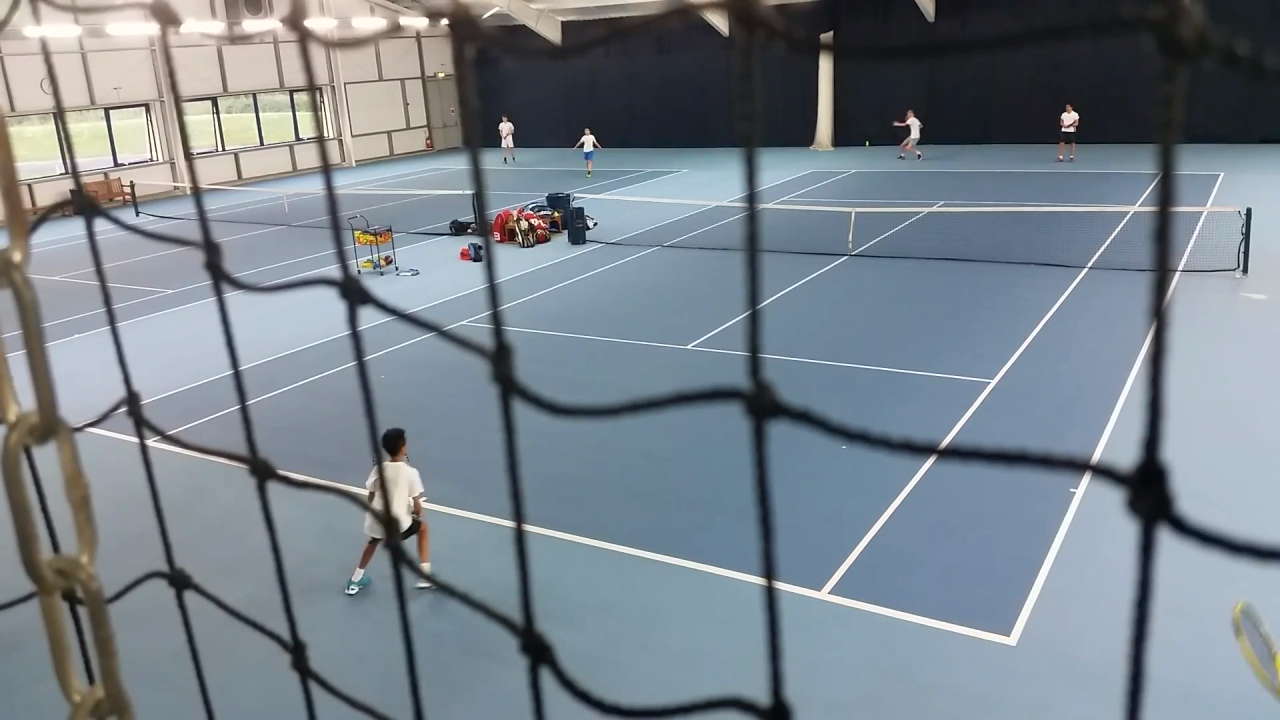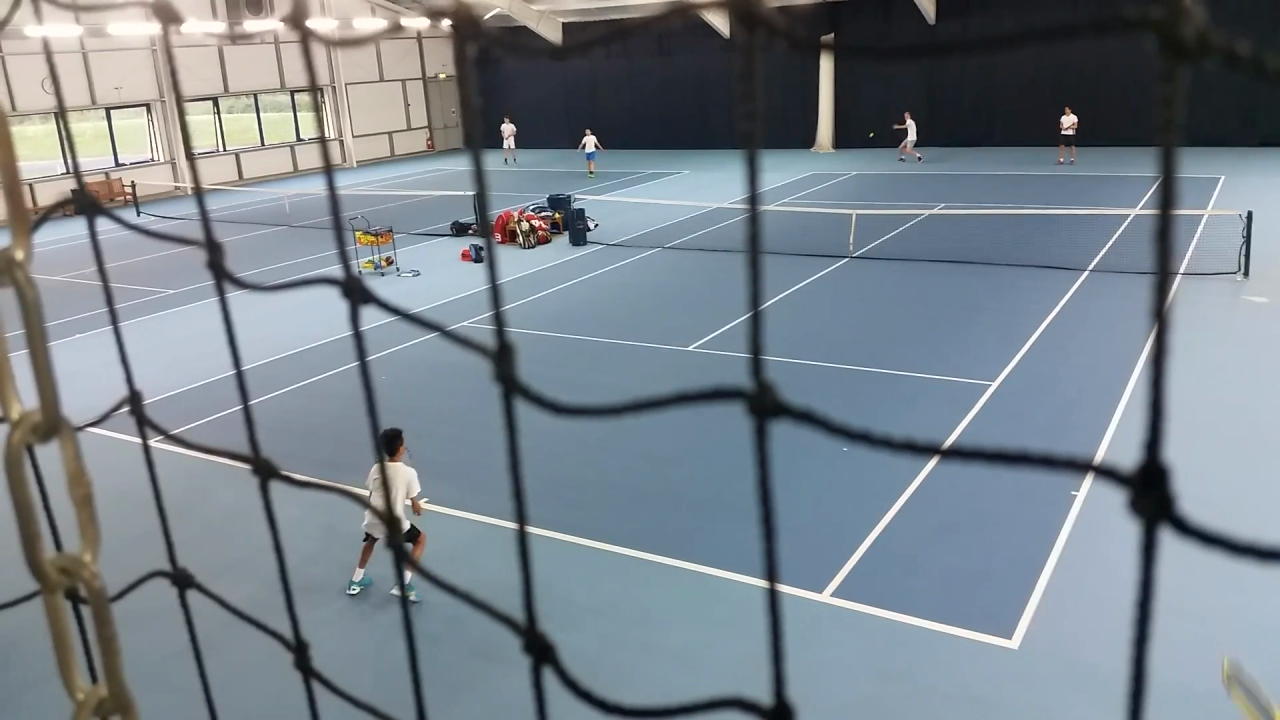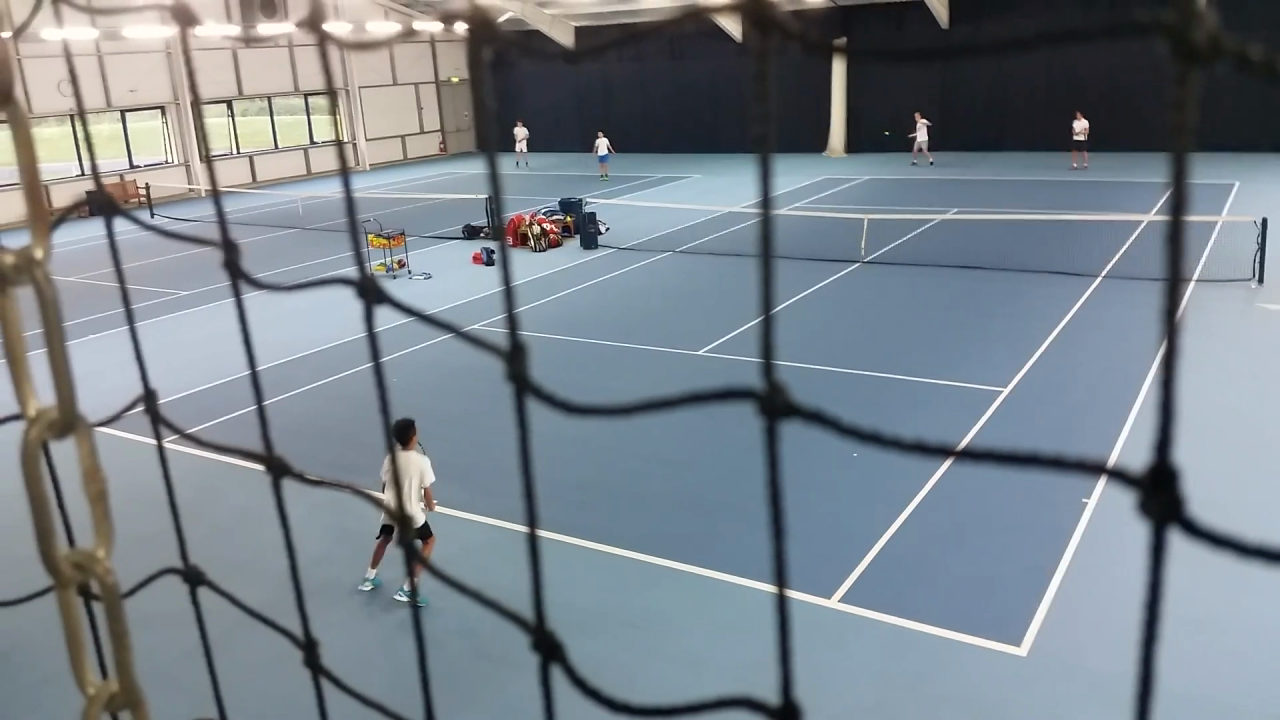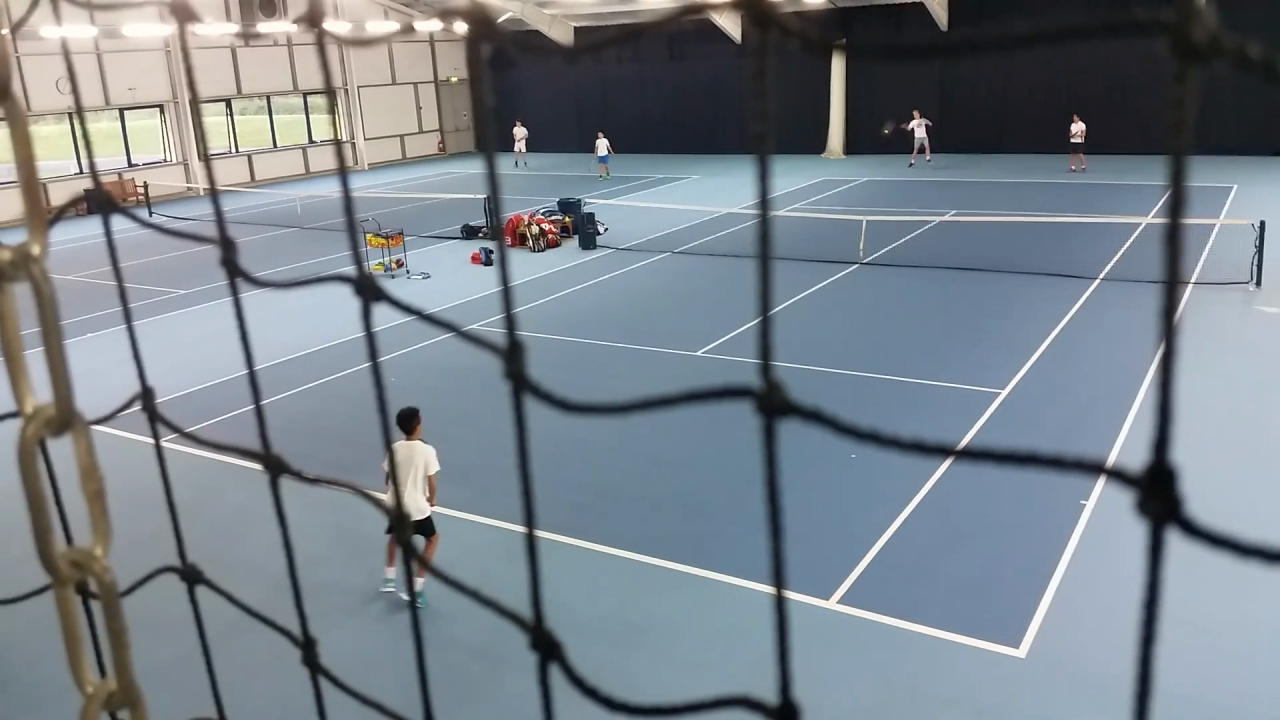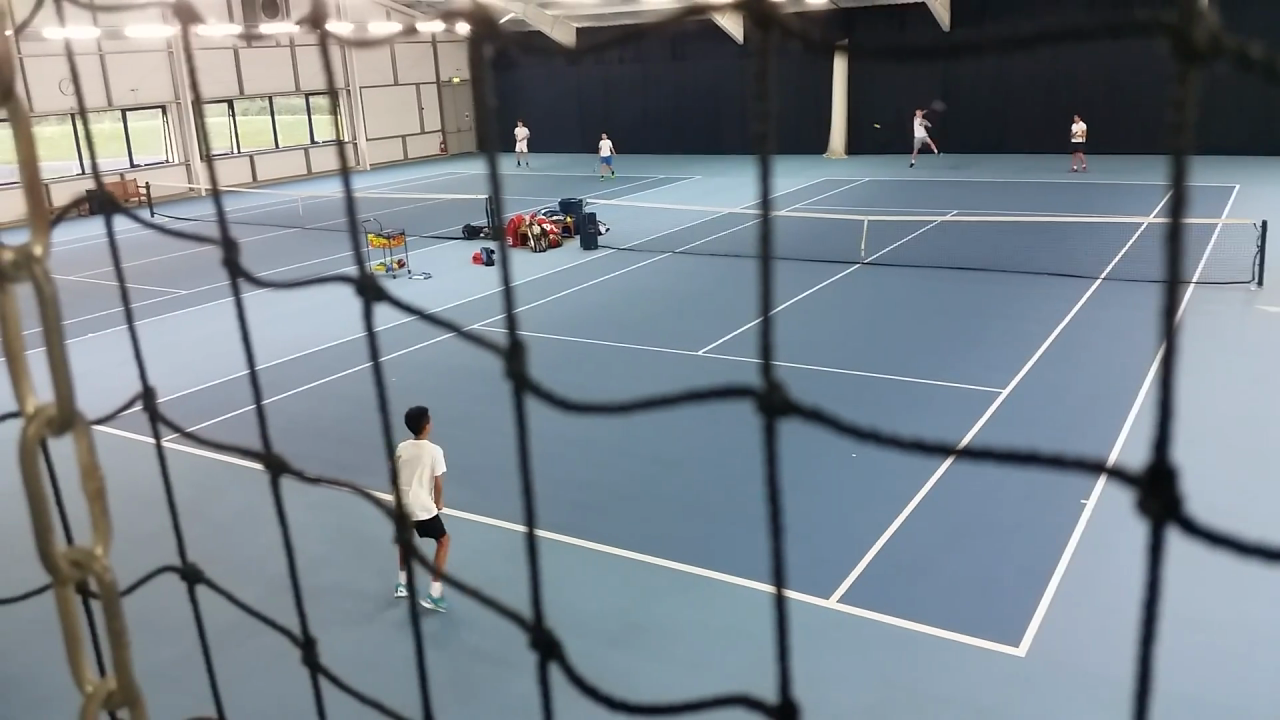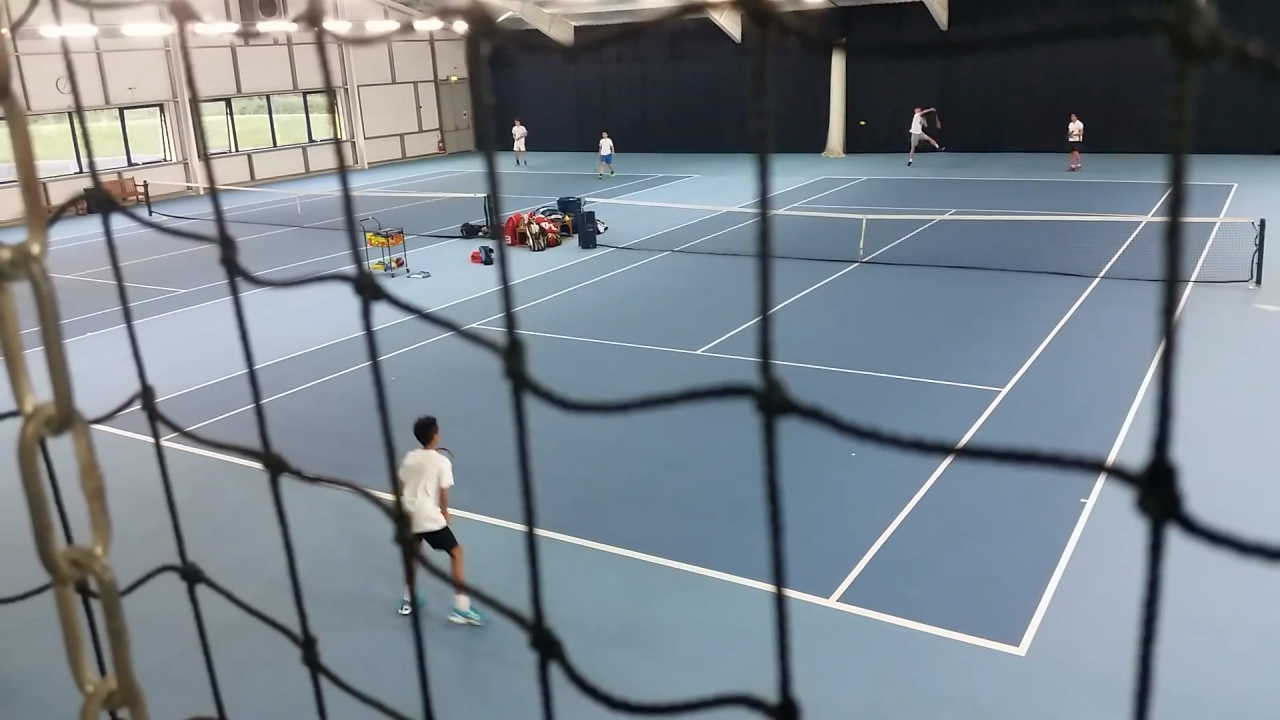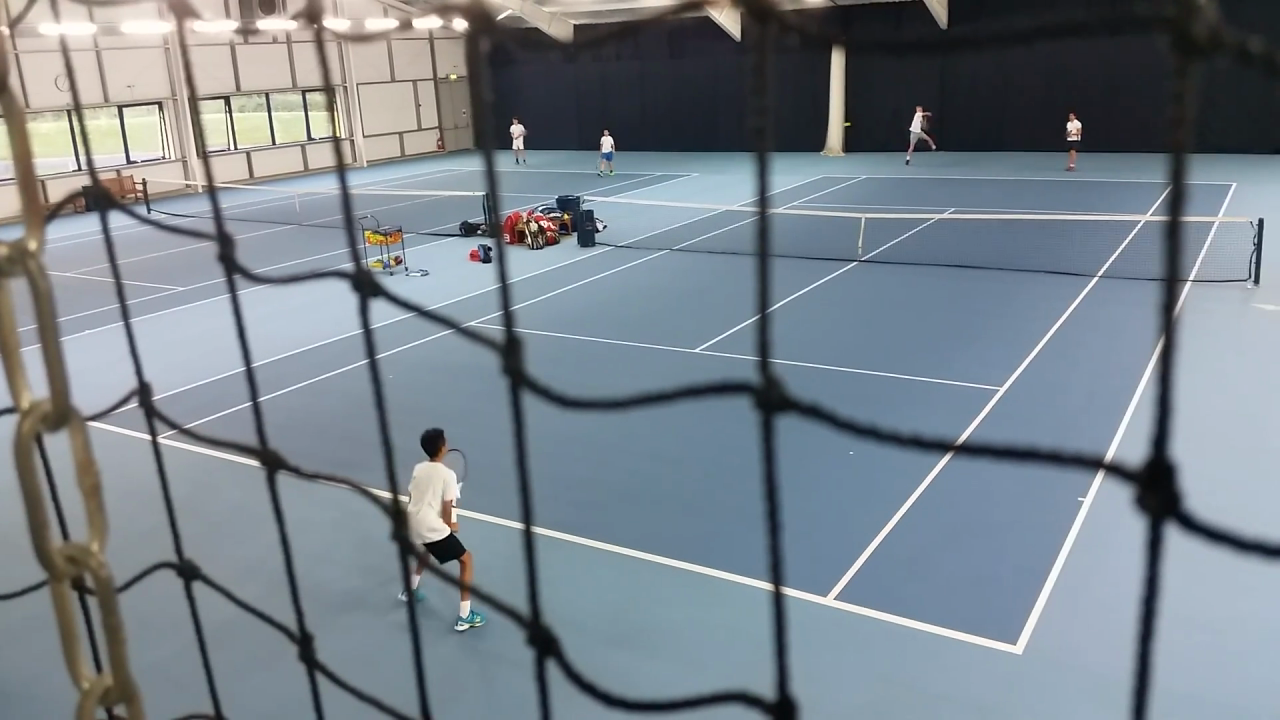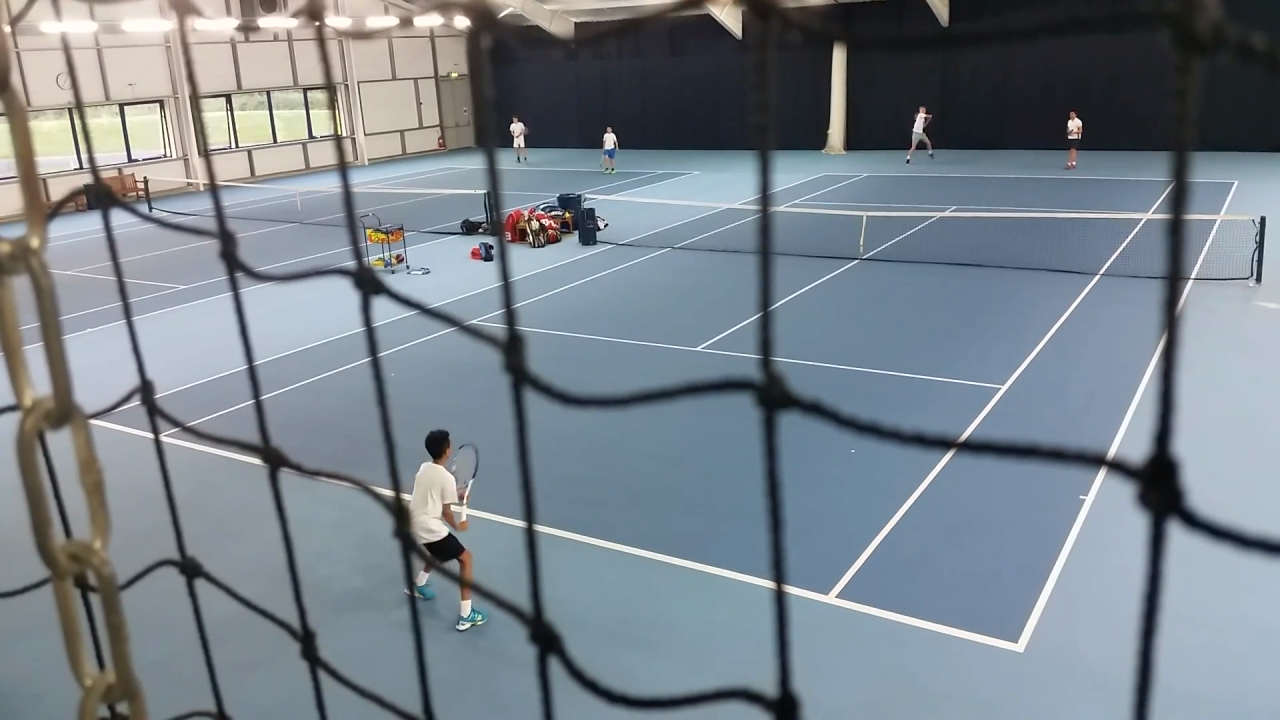
dt=0.1s
person 1, frame 1
left shoulder: (378, 470)
right shoulder: (411, 473)
left elbow: (370, 499)
right elbow: (417, 505)
right wrist: (418, 513)
left hip: (376, 520)
right hip: (398, 522)
left knee: (373, 543)
right knee: (422, 527)
left ankle: (356, 580)
right ankle: (424, 575)
person 1, frame 2
left shoulder: (376, 469)
right shoulder: (408, 473)
left elbow: (372, 496)
right elbow: (415, 505)
right wrist: (418, 511)
left hip: (374, 519)
right hip: (395, 522)
left knee: (370, 542)
right knee: (419, 539)
left ankle: (356, 581)
right ankle: (404, 583)
person 1, frame 3
left shoulder: (390, 459)
right shoulder: (422, 462)
left elbow: (385, 487)
right elbow: (427, 493)
right wrist: (430, 504)
left hip: (390, 512)
right hip: (411, 515)
left knee: (384, 540)
right knee: (429, 542)
left ankle: (369, 579)
right ankle: (408, 589)
person 1, frame 4
left shoulder: (394, 449)
right shoulder: (427, 451)
left elbow: (388, 478)
right elbow: (431, 483)
right wrist: (432, 499)
left hip: (395, 505)
right hip: (417, 507)
left knee: (394, 537)
right knee: (432, 539)
left ankle: (390, 579)
right ankle: (415, 588)
person 1, frame 5
left shoulder: (401, 448)
right shoulder: (434, 451)
left elbow: (395, 478)
right elbow: (438, 483)
right wrist: (438, 502)
left hip: (402, 505)
right hip: (423, 507)
right knee: (443, 541)
left ankle: (402, 584)
right ankle: (434, 595)
person 1, frame 6
left shoulder: (410, 458)
right shoulder: (442, 462)
left elbow: (403, 487)
right elbow: (443, 495)
right wrist: (444, 514)
left hip: (409, 517)
right hip: (429, 518)
right knee: (457, 554)
left ankle: (408, 600)
right ankle: (461, 608)
person 1, frame 7
left shoulder: (418, 469)
right shoulder: (447, 475)
right elbow: (446, 508)
right wrist: (450, 525)
left hip: (413, 526)
right hip: (433, 528)
left knee: (426, 551)
right knee: (465, 560)
left ankle: (411, 589)
right ankle: (464, 616)
person 1, frame 8
left shoulder: (424, 468)
right shoulder: (448, 479)
right elbow: (446, 514)
left wrist: (454, 497)
right wrist: (457, 525)
left hip: (413, 525)
right hip: (430, 528)
left knee: (440, 551)
right knee: (465, 559)
left ankle: (418, 584)
right ankle: (466, 614)
